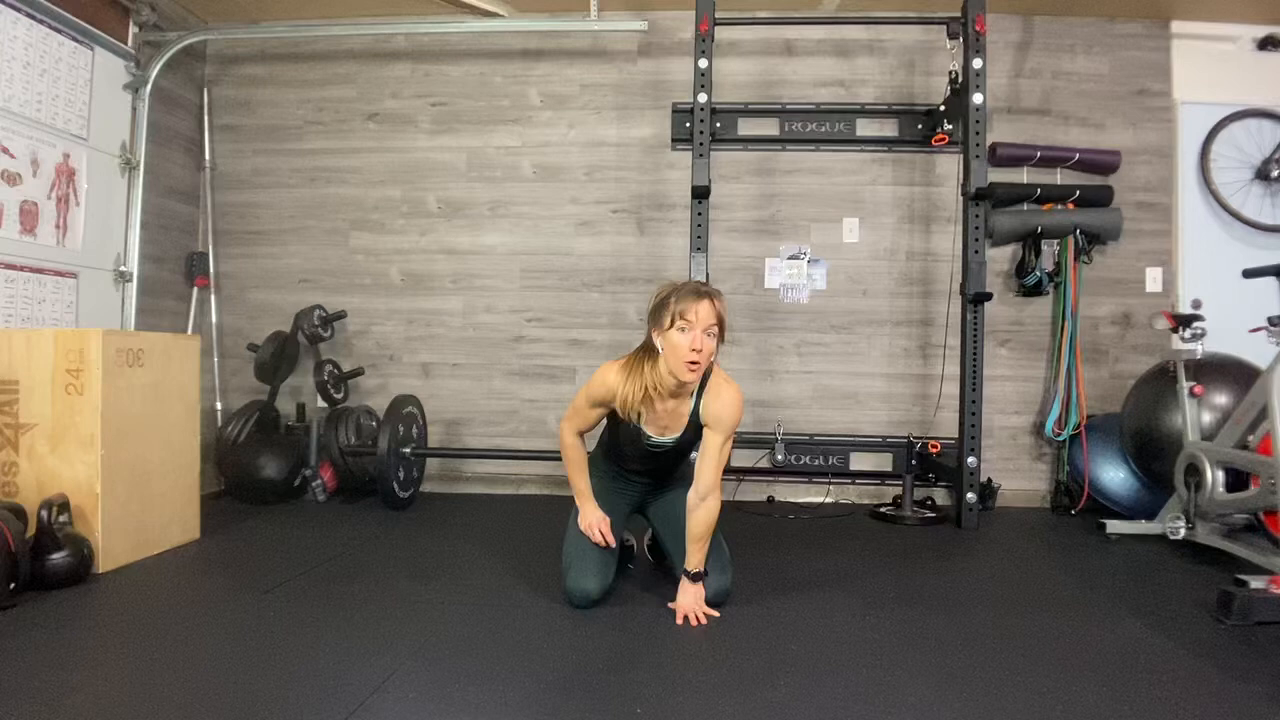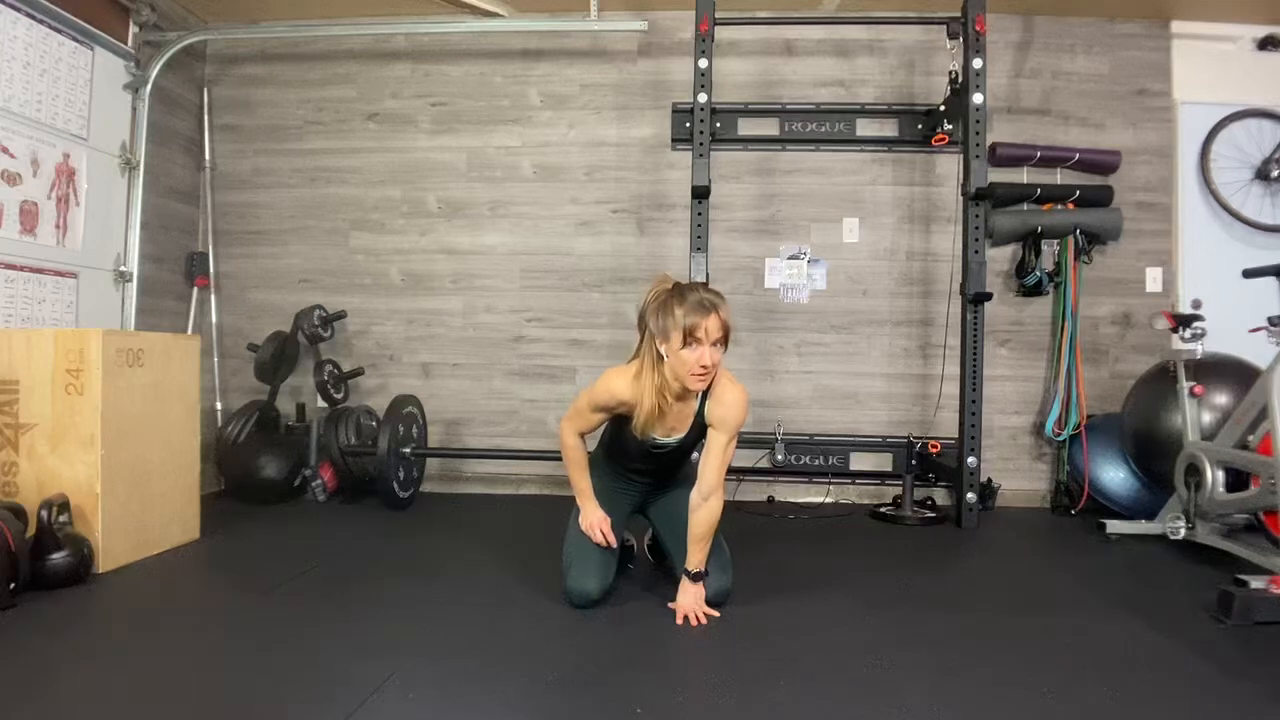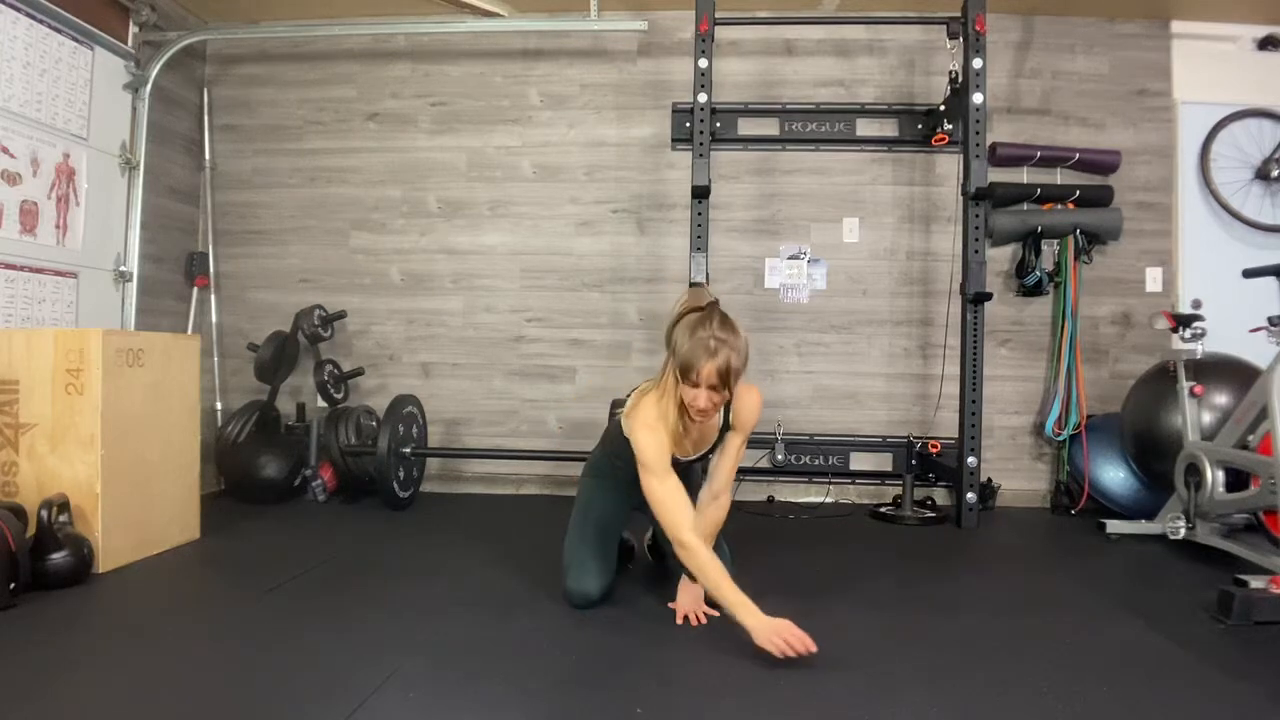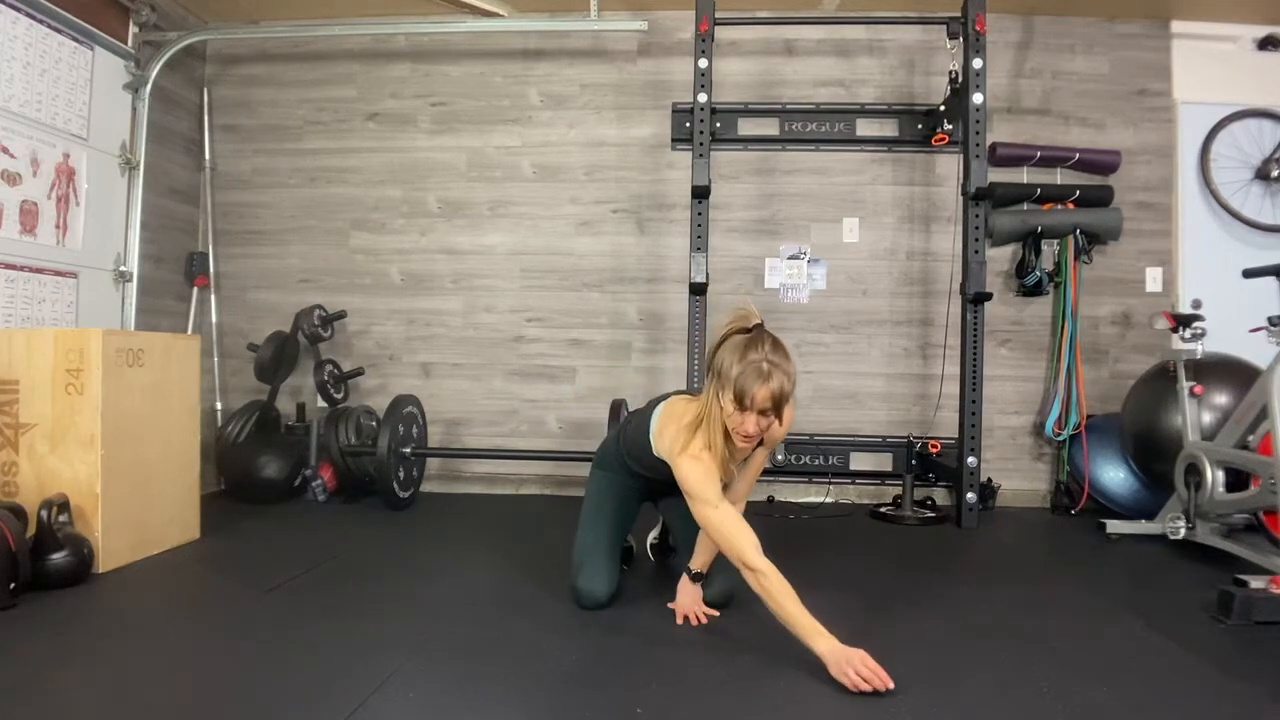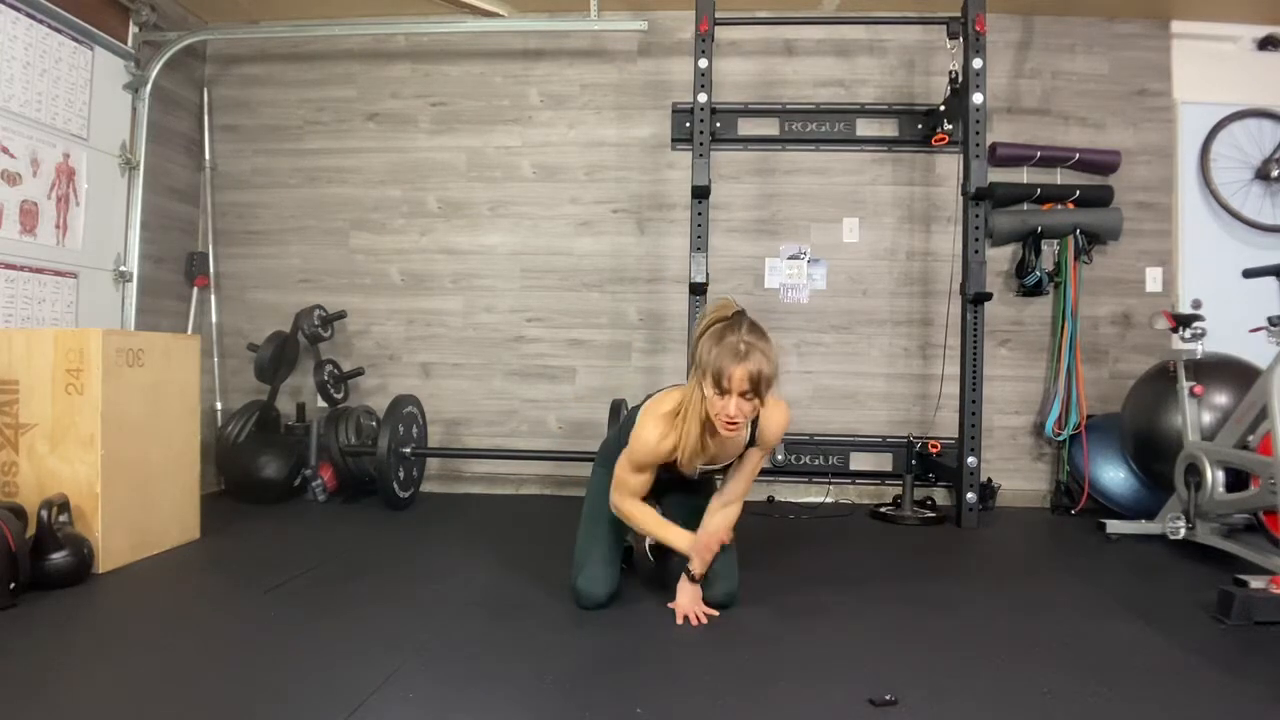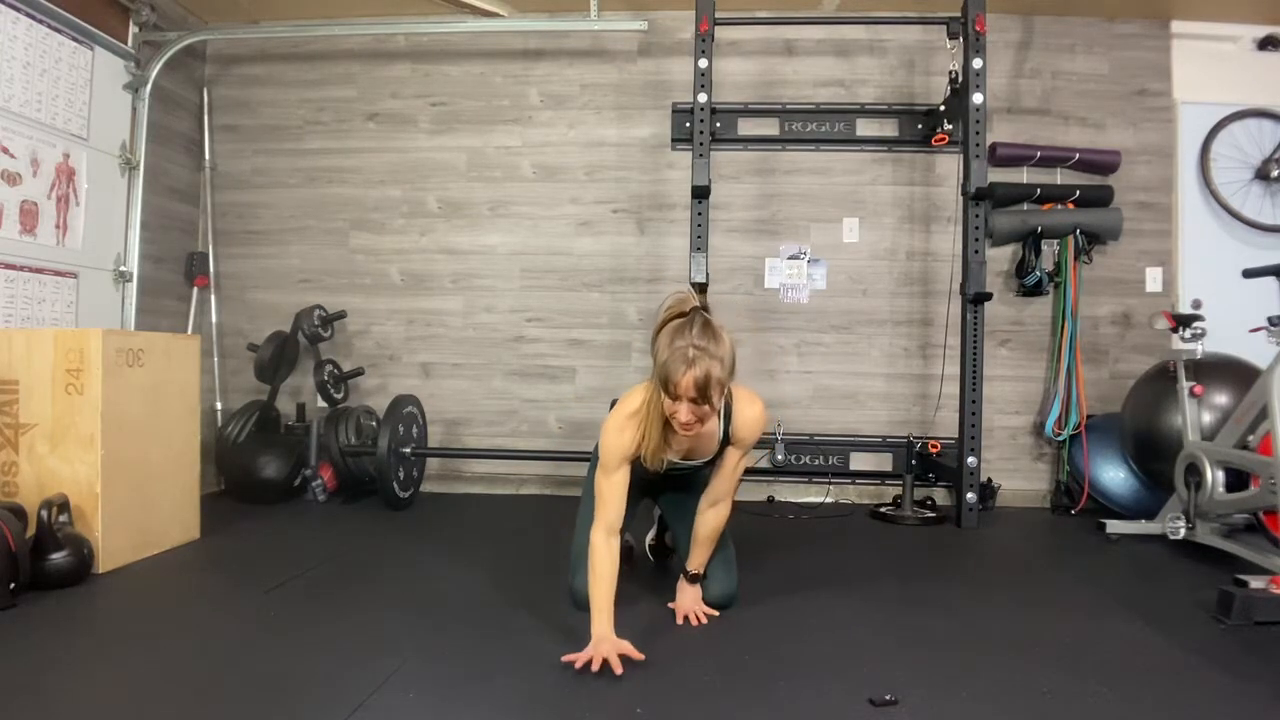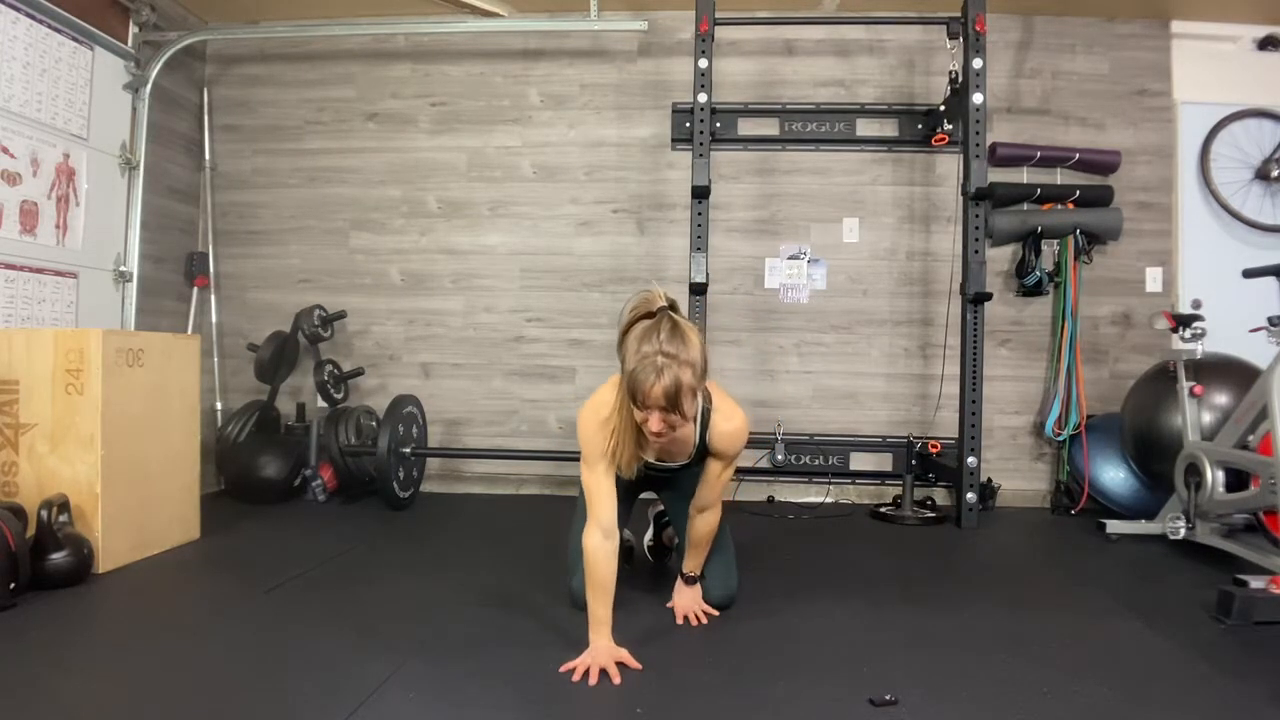
dt=0.7s
person 1, frame 1
left shoulder: (724, 397)
right shoulder: (617, 379)
left elbow: (705, 493)
right elbow: (570, 429)
left wrist: (692, 576)
right wrist: (586, 504)
left hip: (673, 480)
right hip: (612, 476)
left knee: (714, 589)
right knee: (583, 590)
left ankle: (661, 545)
right ankle: (618, 545)
person 1, frame 2
left shoulder: (728, 398)
right shoulder: (622, 384)
left elbow: (708, 493)
right elbow: (570, 430)
left wrist: (692, 576)
right wrist: (587, 504)
left hip: (674, 480)
right hip: (613, 476)
left knee: (714, 589)
right knee: (584, 591)
left ankle: (659, 544)
right ankle: (617, 545)
person 1, frame 3
left shoulder: (746, 404)
right shoulder: (649, 419)
left elbow: (717, 497)
right elbow: (686, 539)
left wrist: (691, 576)
right wrist: (756, 622)
left hip: (678, 477)
right hip: (615, 477)
left knee: (708, 585)
right knee: (583, 591)
left ankle: (659, 545)
right ankle: (618, 544)
person 1, frame 4
left shoulder: (774, 423)
right shoulder: (691, 446)
left elbow: (732, 504)
right elbow: (753, 564)
left wrist: (693, 575)
right wrist: (830, 650)
left hip: (677, 481)
right hip: (623, 470)
left knee: (718, 590)
right knee: (593, 592)
left ankle: (666, 540)
right ankle: (618, 541)
person 1, frame 5
left shoulder: (773, 420)
right shoulder: (659, 425)
left elbow: (729, 502)
right elbow: (621, 500)
left wrist: (692, 576)
right wrist: (685, 542)
left hip: (690, 479)
right hip: (625, 464)
left knee: (721, 592)
right knee: (592, 593)
left ankle: (665, 540)
person 1, frame 6
left shoulder: (748, 415)
right shoulder: (628, 418)
left elbow: (716, 502)
right elbow: (604, 530)
left wrist: (690, 578)
right wrist: (602, 633)
left hip: (690, 479)
right hip: (627, 471)
left knee: (719, 593)
right knee: (585, 593)
left ankle: (667, 534)
right ankle: (625, 551)
person 1, frame 7
left shoulder: (727, 423)
right shoulder: (599, 414)
left elbow: (706, 508)
right elbow: (600, 530)
left wrist: (689, 579)
right wrist: (600, 639)
left hip: (686, 472)
right hip: (621, 470)
left knee: (718, 593)
right knee: (583, 593)
left ankle: (666, 528)
right ankle: (626, 545)
